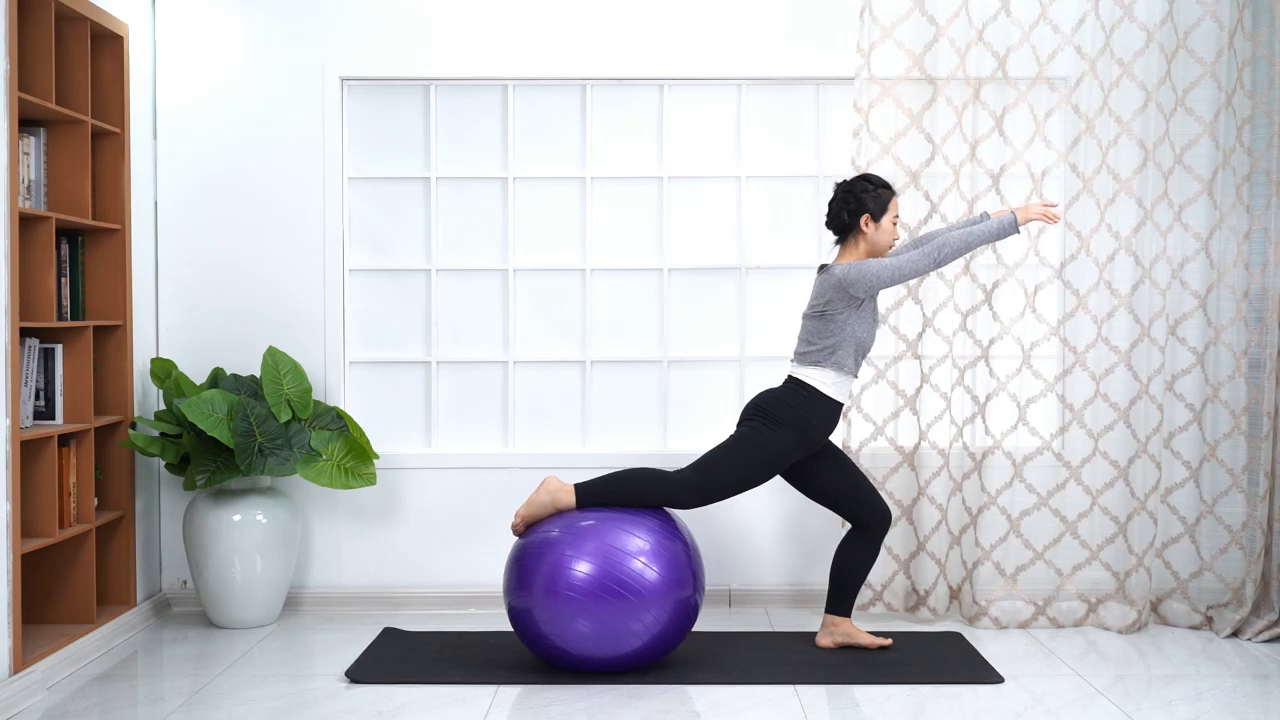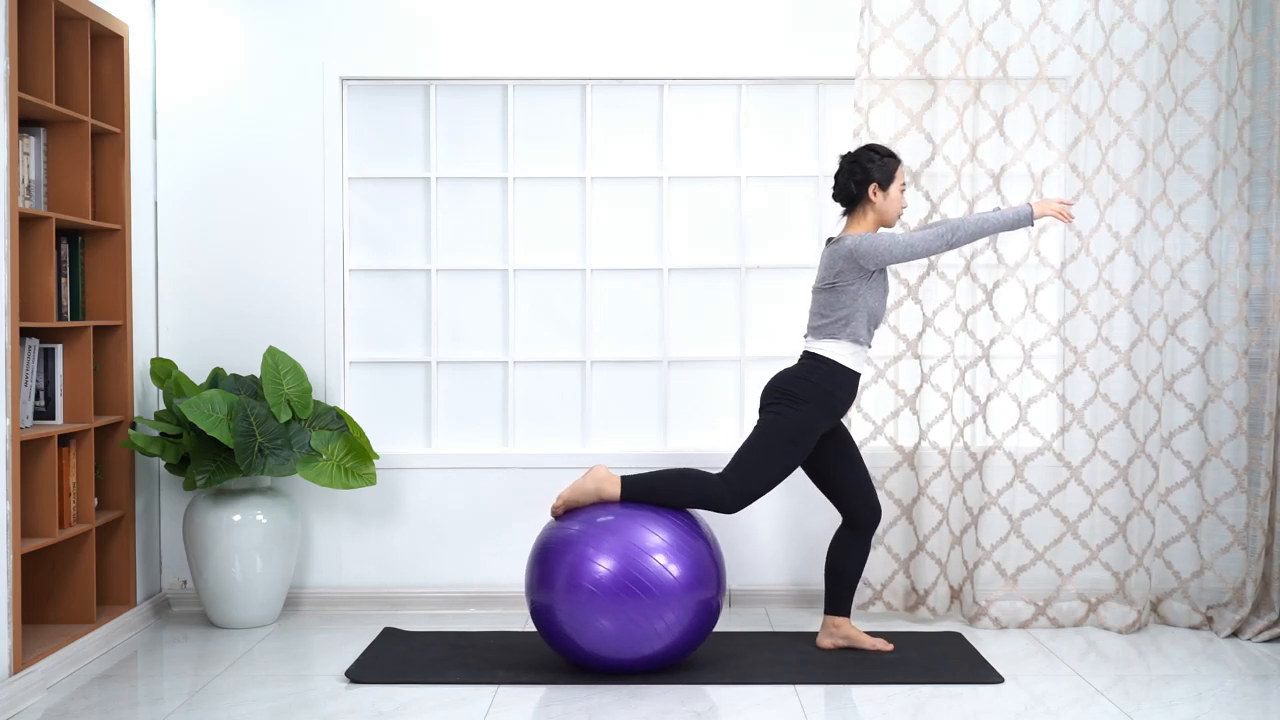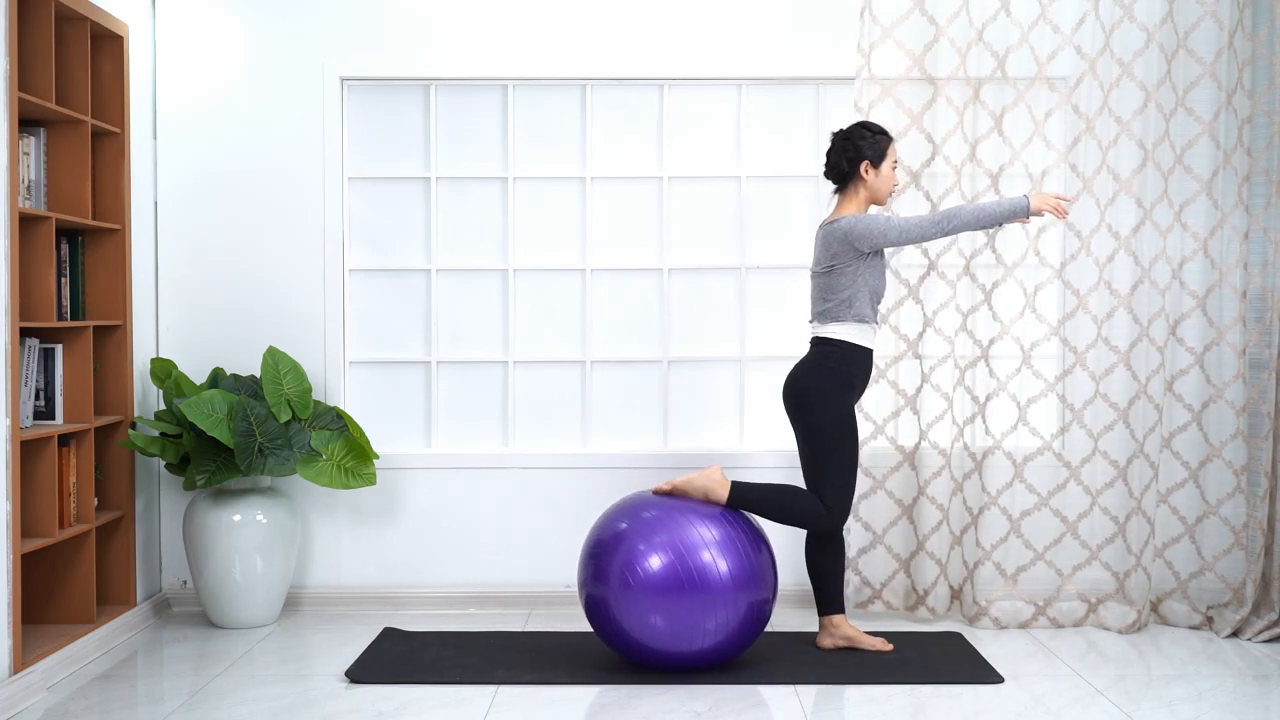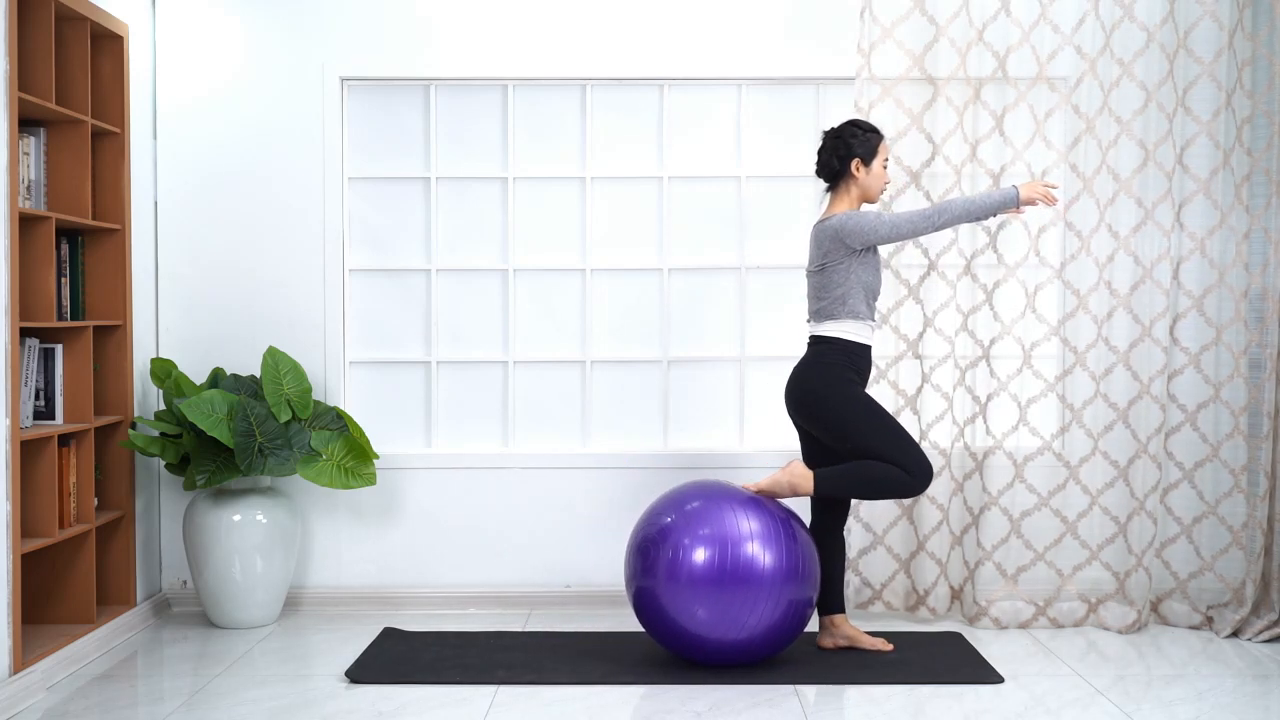
dt=1s
person 1, frame 1
left shoulder: (856, 272)
right shoulder: (847, 278)
left elbow: (927, 246)
right elbow: (936, 256)
left wrist: (996, 215)
right wrist: (1014, 221)
left hip: (801, 430)
right hip: (783, 422)
left knee: (873, 517)
right knee: (683, 488)
left ankle: (836, 624)
right ankle: (566, 495)
person 1, frame 2
left shoulder: (860, 248)
right shoulder: (858, 249)
left elbow: (933, 234)
right elbow: (943, 239)
left wrist: (1014, 213)
right wrist: (1028, 213)
left hip: (816, 403)
right hip: (804, 398)
left knee: (864, 512)
right knee: (729, 491)
left ankle: (835, 625)
right ankle: (609, 485)
person 1, frame 3
left shoulder: (848, 227)
right shoulder: (852, 229)
left elbow: (930, 227)
right elbow: (938, 225)
left wrist: (1012, 210)
right wrist: (1023, 205)
left hip: (826, 381)
right hip: (826, 382)
left knee: (830, 514)
right knee: (825, 511)
left ankle: (834, 626)
right ankle: (718, 488)
person 1, frame 4
left shoulder: (846, 225)
right shoulder: (843, 226)
left elbow: (921, 221)
right elbow: (931, 219)
left wrist: (999, 204)
right wrist: (1012, 194)
left hip: (823, 382)
right hip: (828, 381)
left knee: (832, 512)
right knee: (913, 473)
left ankle: (834, 626)
right ankle: (802, 480)
